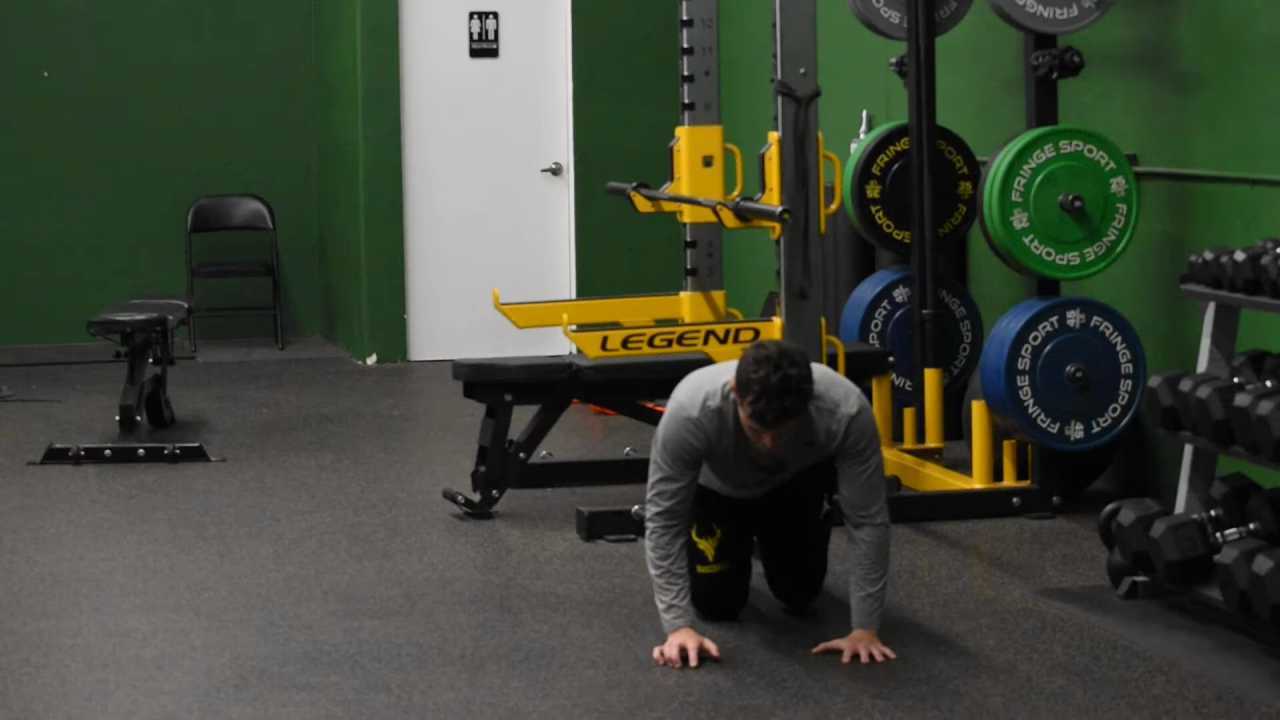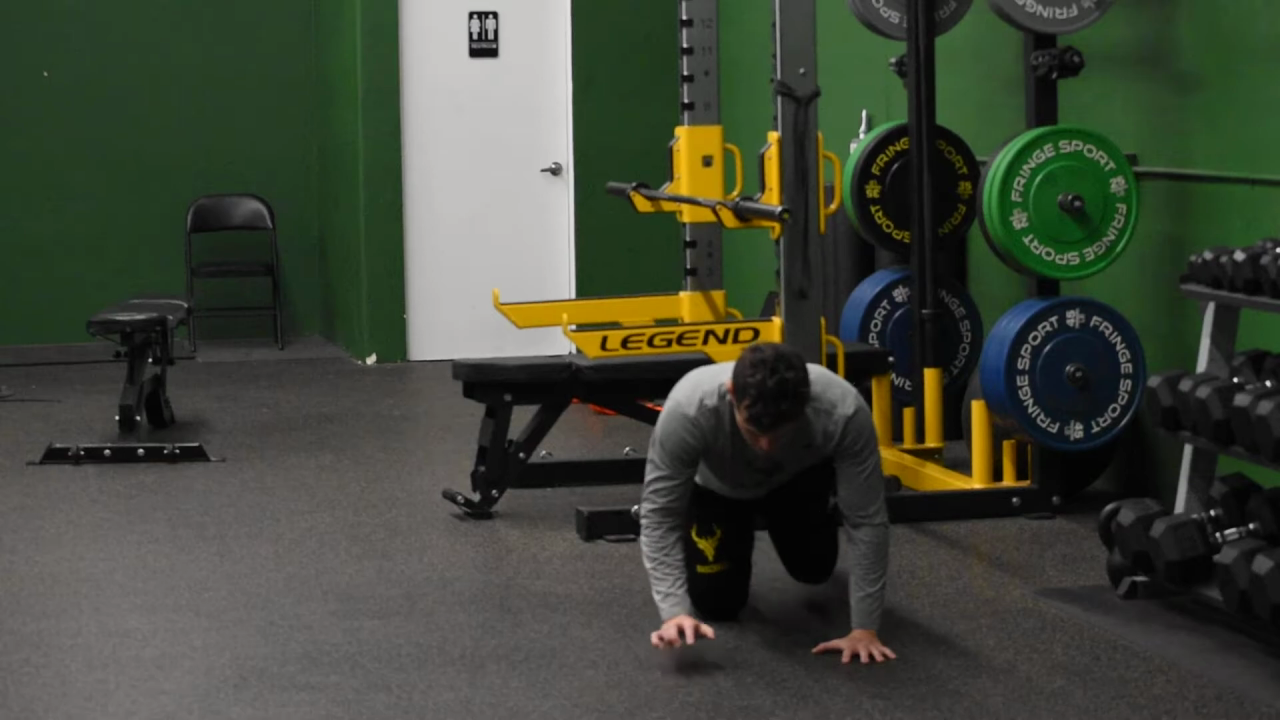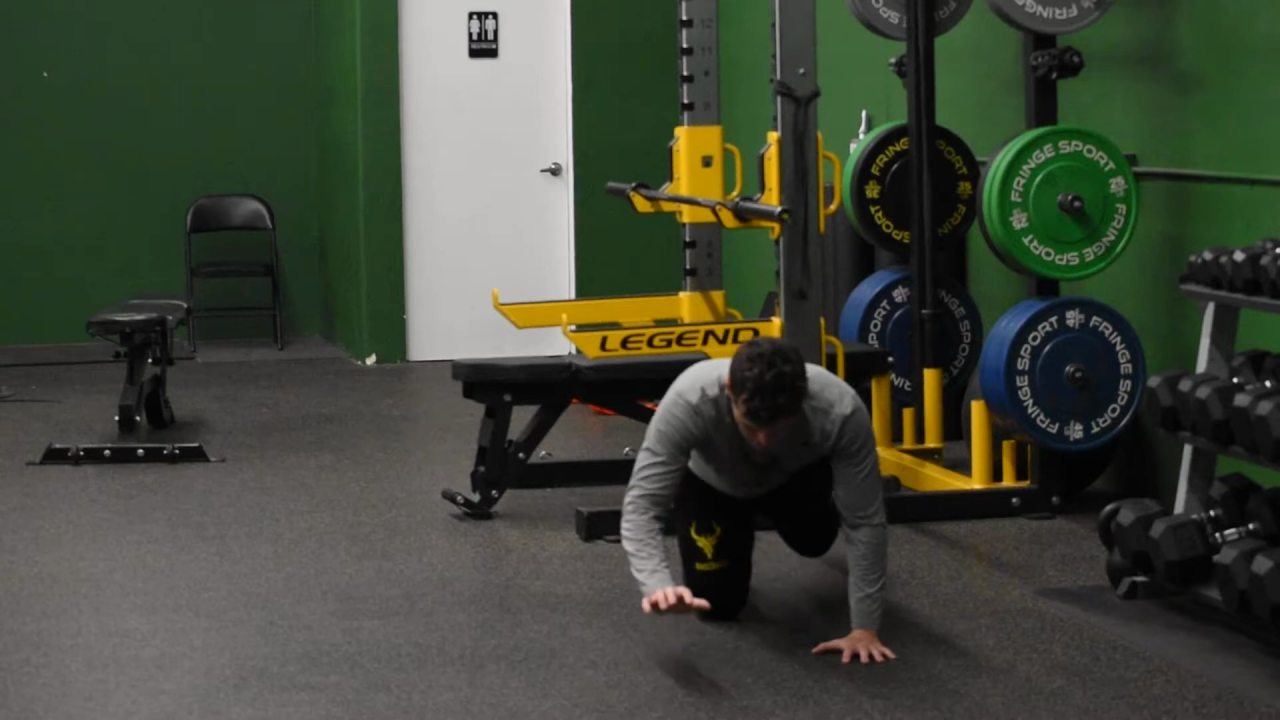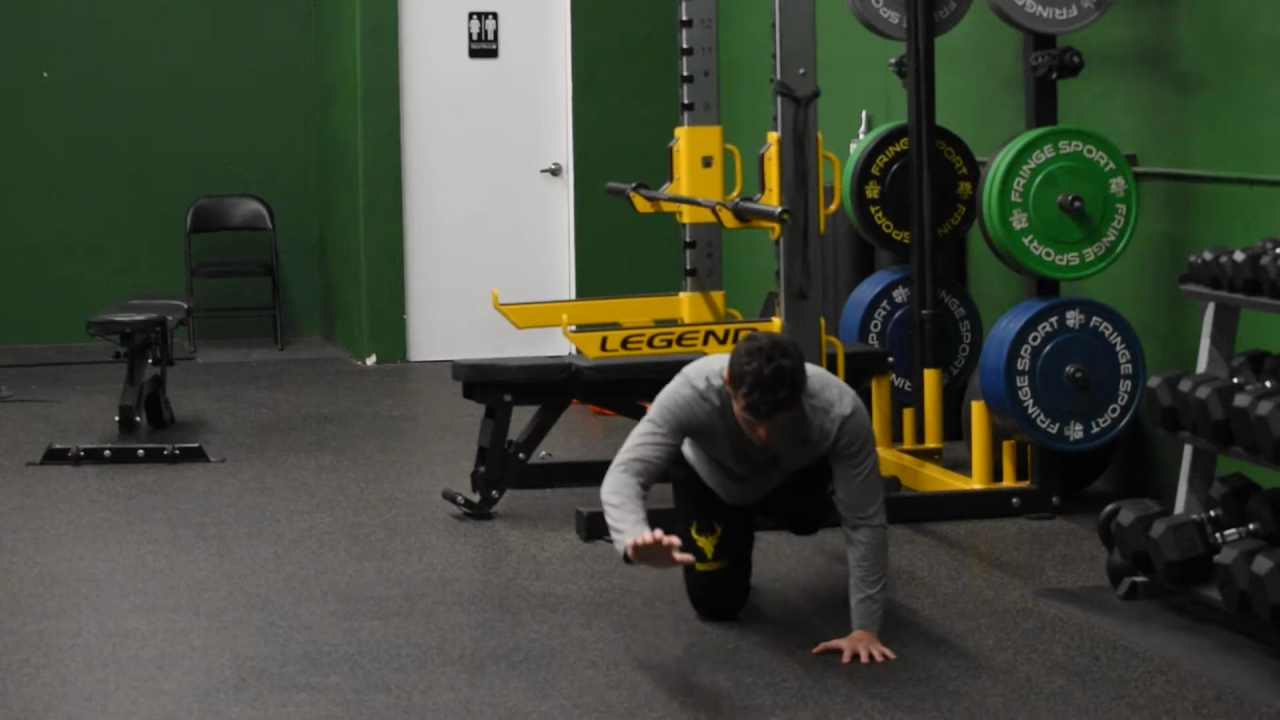
dt=0.2s
person 1, frame 1
left shoulder: (846, 411)
right shoulder: (691, 409)
left elbow: (868, 520)
right elbow: (664, 517)
left wrist: (865, 628)
right wrist: (678, 622)
left hip: (797, 479)
right hip: (714, 483)
left knee: (798, 595)
right knee: (717, 604)
person 1, frame 2
left shoulder: (843, 412)
right shoulder: (689, 409)
left elbow: (867, 521)
right elbow: (658, 514)
left wrist: (864, 628)
right wrist: (675, 608)
left knee: (812, 570)
right knee: (718, 602)
person 1, frame 3
left shoulder: (841, 412)
right shoulder: (691, 400)
left elbow: (865, 521)
right elbow: (641, 502)
left wrist: (864, 628)
right wrist: (657, 582)
right hip: (710, 477)
left knee: (814, 542)
right knee: (720, 602)
person 1, frame 4
left shoulder: (840, 413)
right shoulder: (694, 391)
left elbow: (865, 521)
right elbow: (625, 469)
left wrist: (865, 628)
right wrist: (632, 539)
right hip: (708, 474)
left knee: (807, 521)
right knee: (716, 603)
